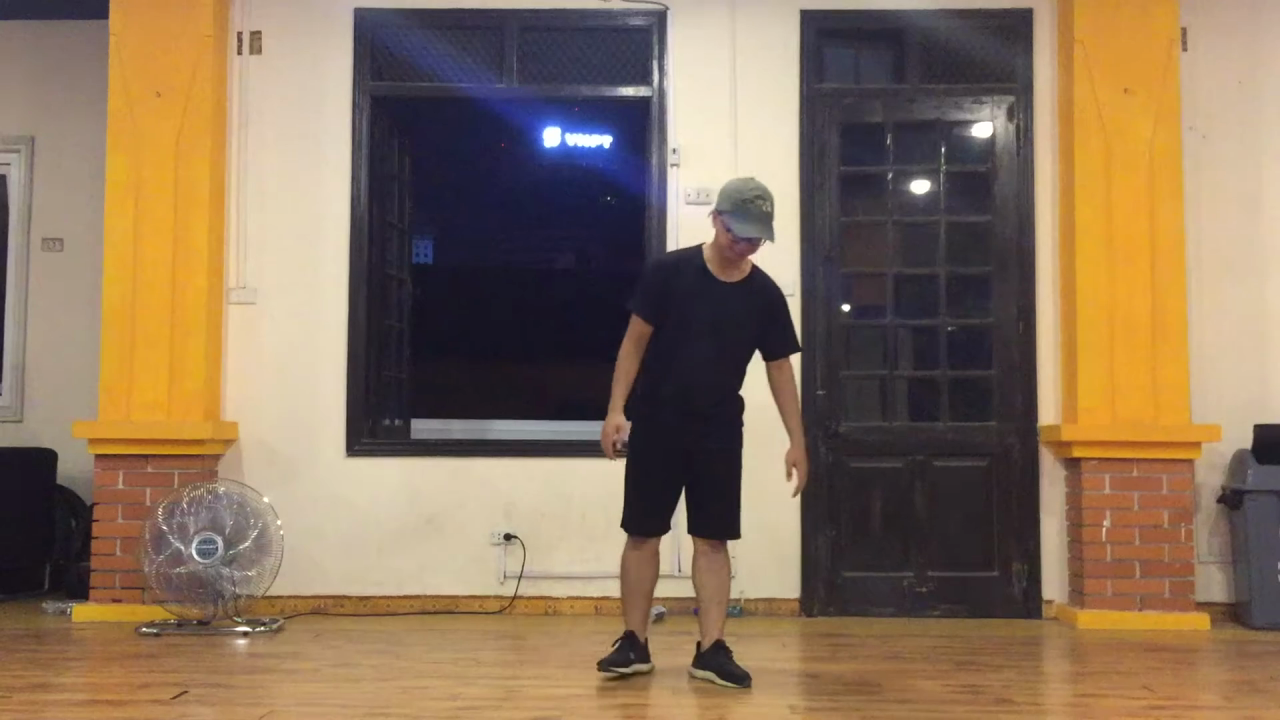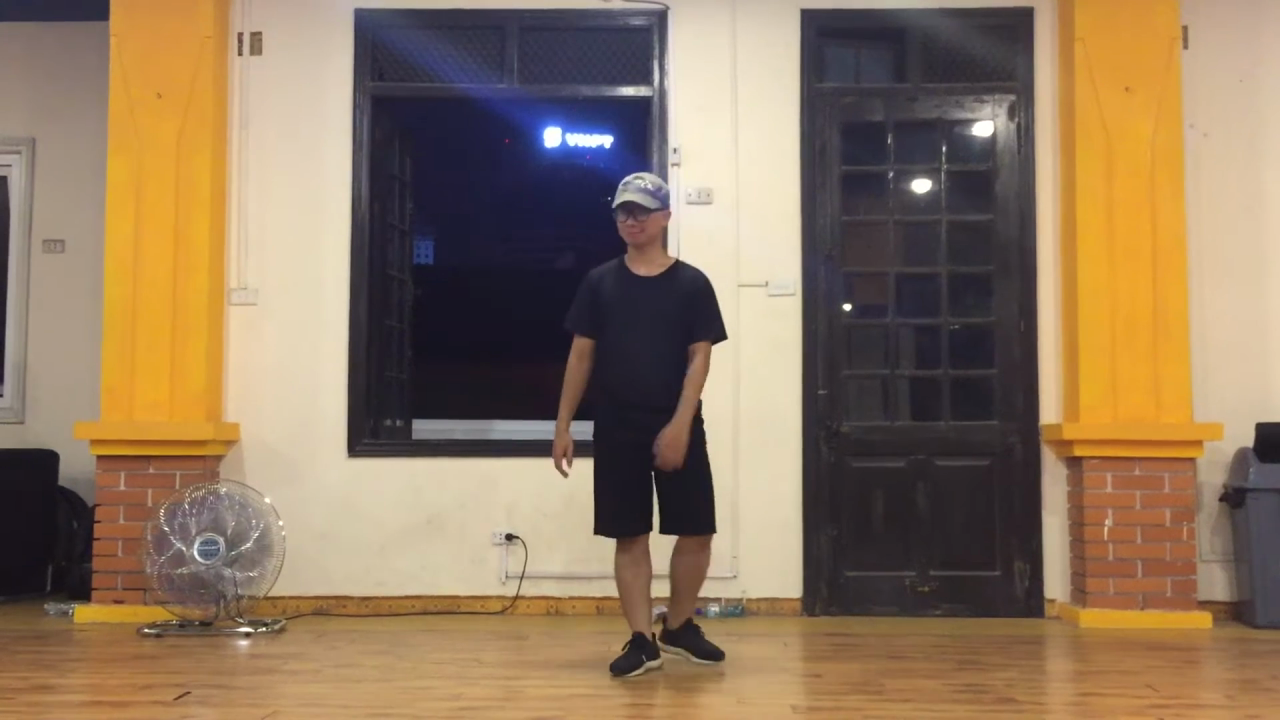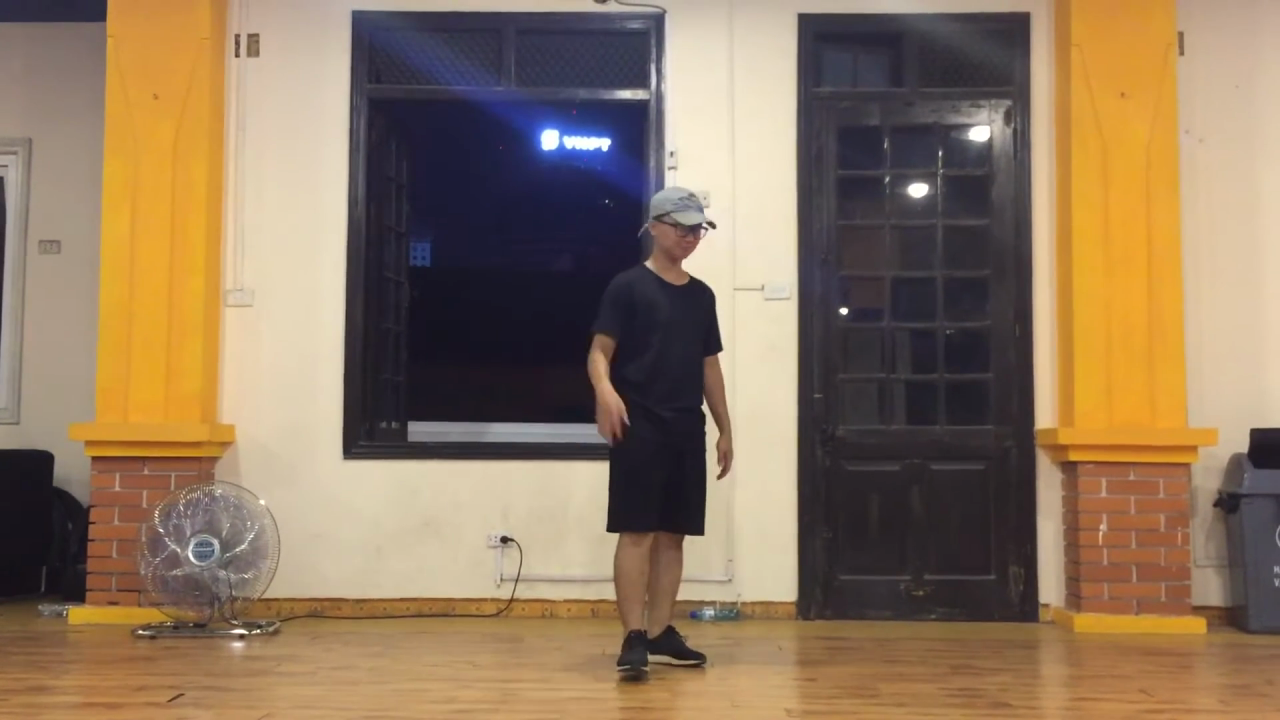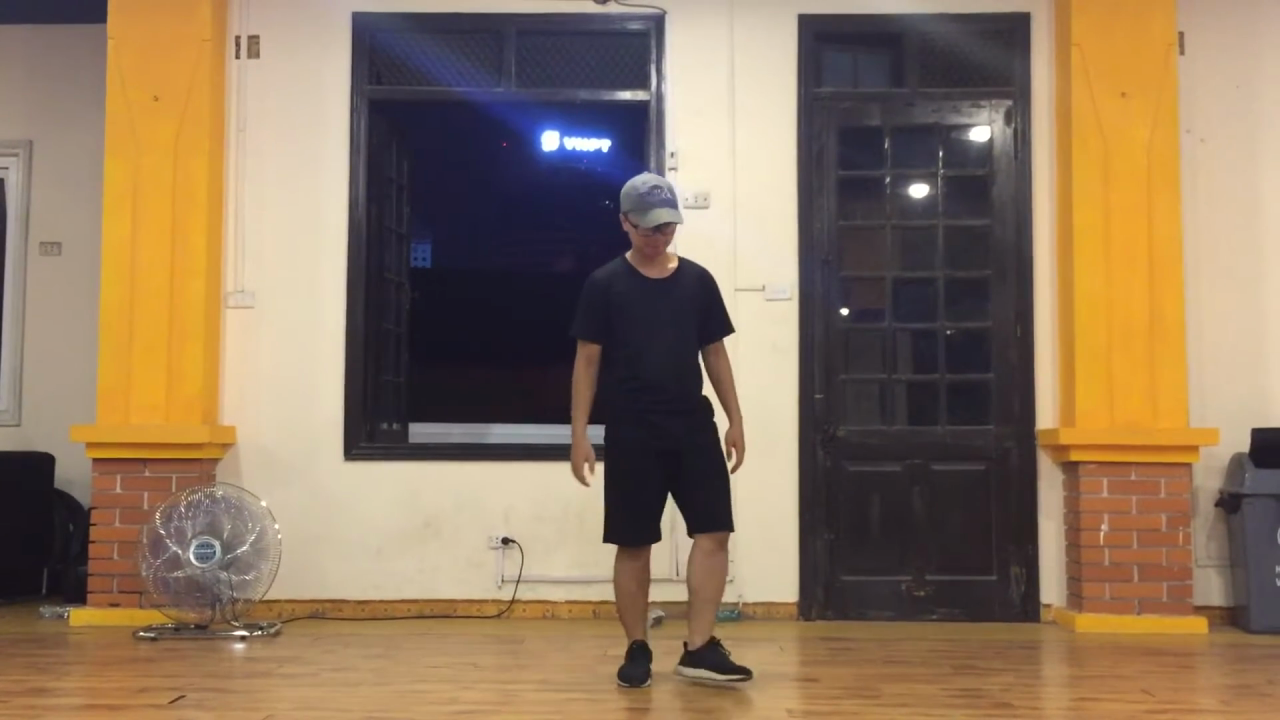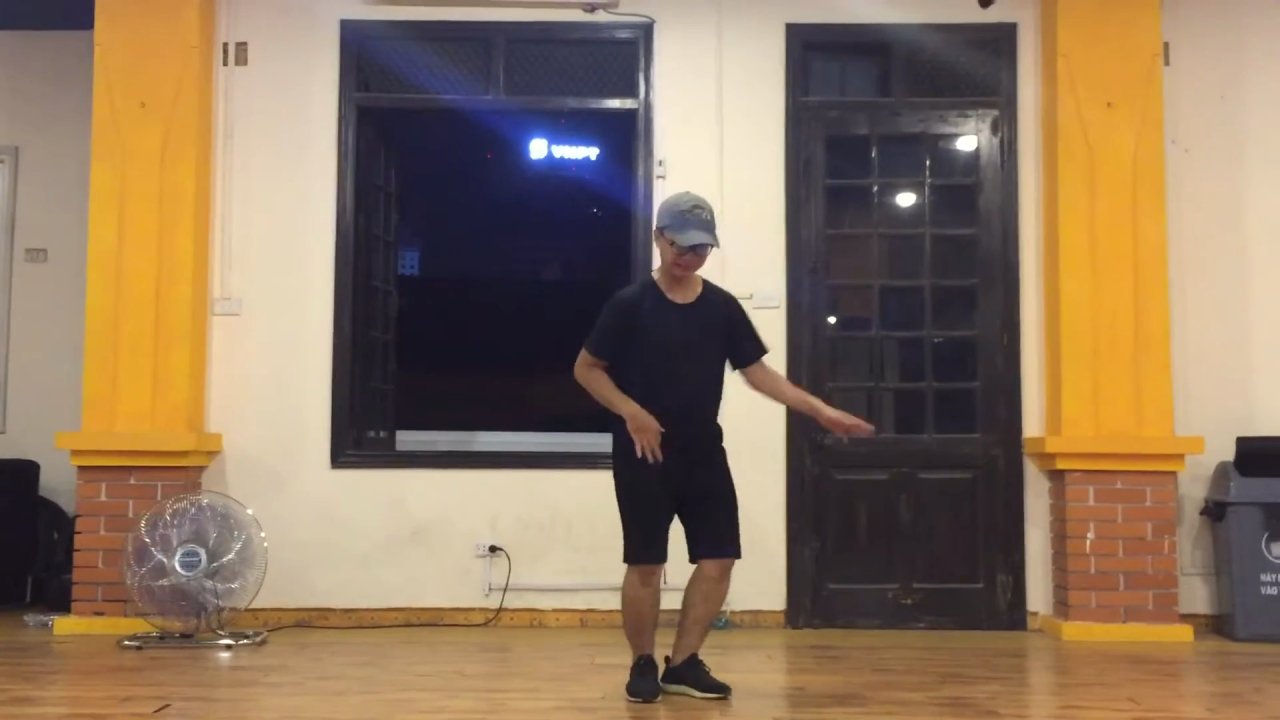
dt=1s
person 1, frame 1
left shoulder: (765, 294)
right shoulder: (669, 271)
left elbow: (779, 368)
right elbow: (636, 341)
left wrist: (796, 439)
right wrist: (616, 409)
left hip: (719, 430)
right hip: (655, 423)
left knee: (712, 538)
right knee: (642, 532)
left ankle: (710, 649)
right ankle: (634, 640)
person 1, frame 2
left shoulder: (692, 284)
right shoulder: (600, 282)
left elbow: (700, 358)
right elbow: (581, 357)
left wrist: (679, 424)
right wrist: (563, 426)
left hip: (677, 428)
right hip: (616, 431)
left knee: (696, 533)
right knee: (629, 536)
left ankle: (679, 625)
right ankle: (642, 640)
person 1, frame 3
left shoulder: (702, 295)
right shoulder: (629, 286)
right elbow: (600, 349)
left wrist: (725, 429)
right wrist: (605, 392)
left hip: (688, 429)
right hip: (640, 426)
left knee: (672, 533)
right knee: (637, 531)
left ankle: (661, 633)
right ankle: (634, 637)
person 1, frame 4
left shoulder: (698, 280)
right shoulder: (605, 284)
left elbow: (715, 353)
right elbow: (587, 361)
left wrist: (735, 420)
right wrist: (579, 433)
left hip: (694, 426)
right hip: (631, 433)
left knee: (713, 533)
right knee: (633, 544)
left ankle: (700, 647)
right ankle: (637, 649)
person 1, frame 5
left shoulder: (723, 307)
right shoulder: (630, 304)
left elbow: (756, 371)
right elbow: (586, 369)
left wrist: (821, 409)
right wrist: (630, 412)
left hip: (702, 449)
right hip: (645, 451)
left knee: (718, 560)
right knee: (645, 565)
left ankle: (683, 662)
right ankle: (642, 664)
